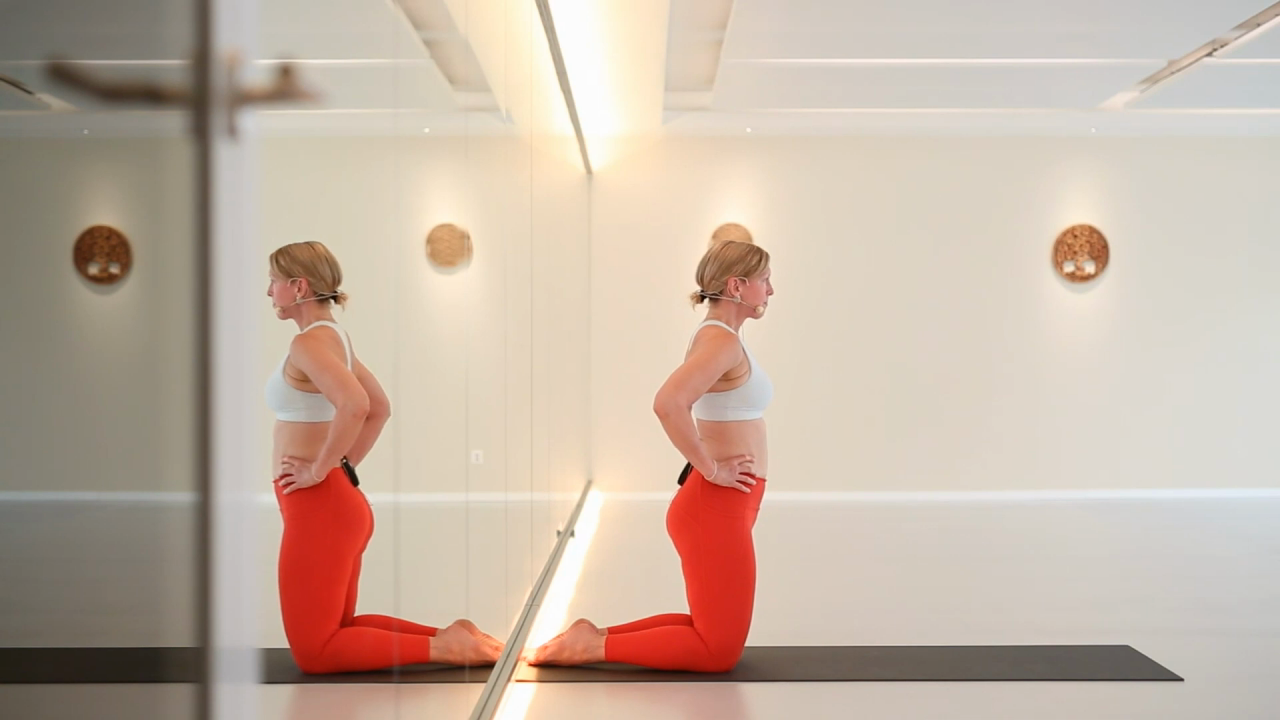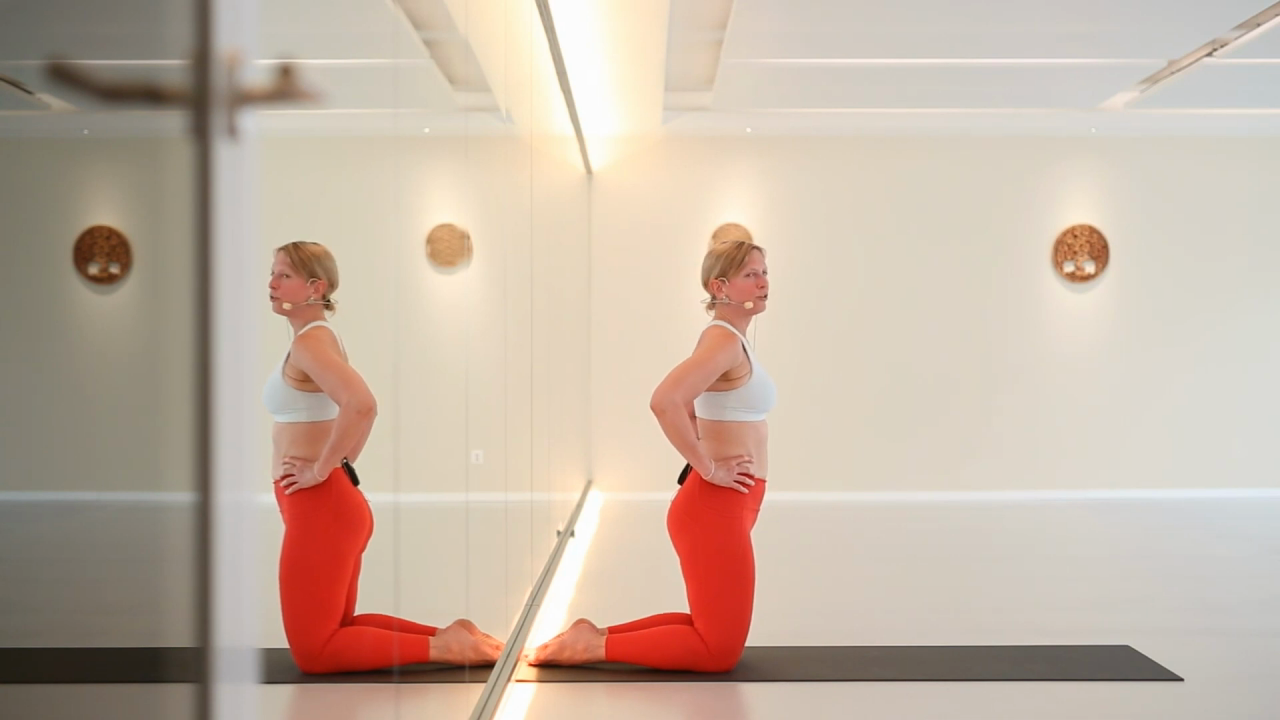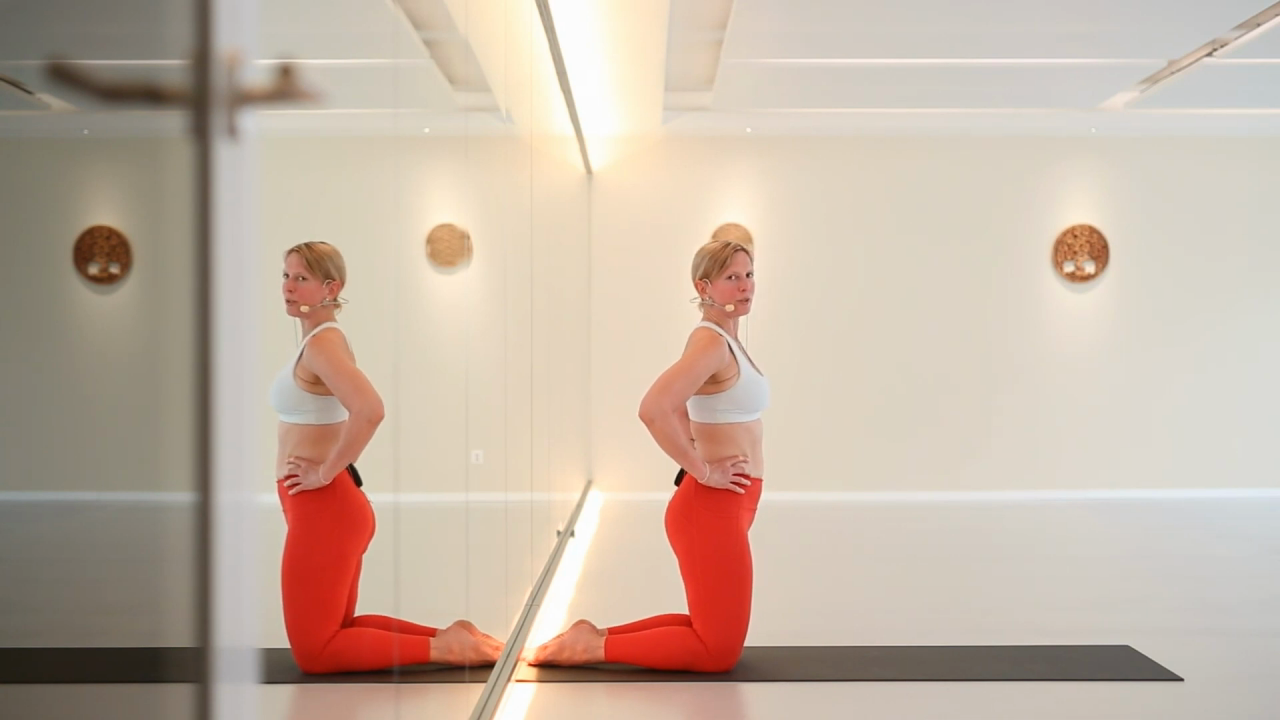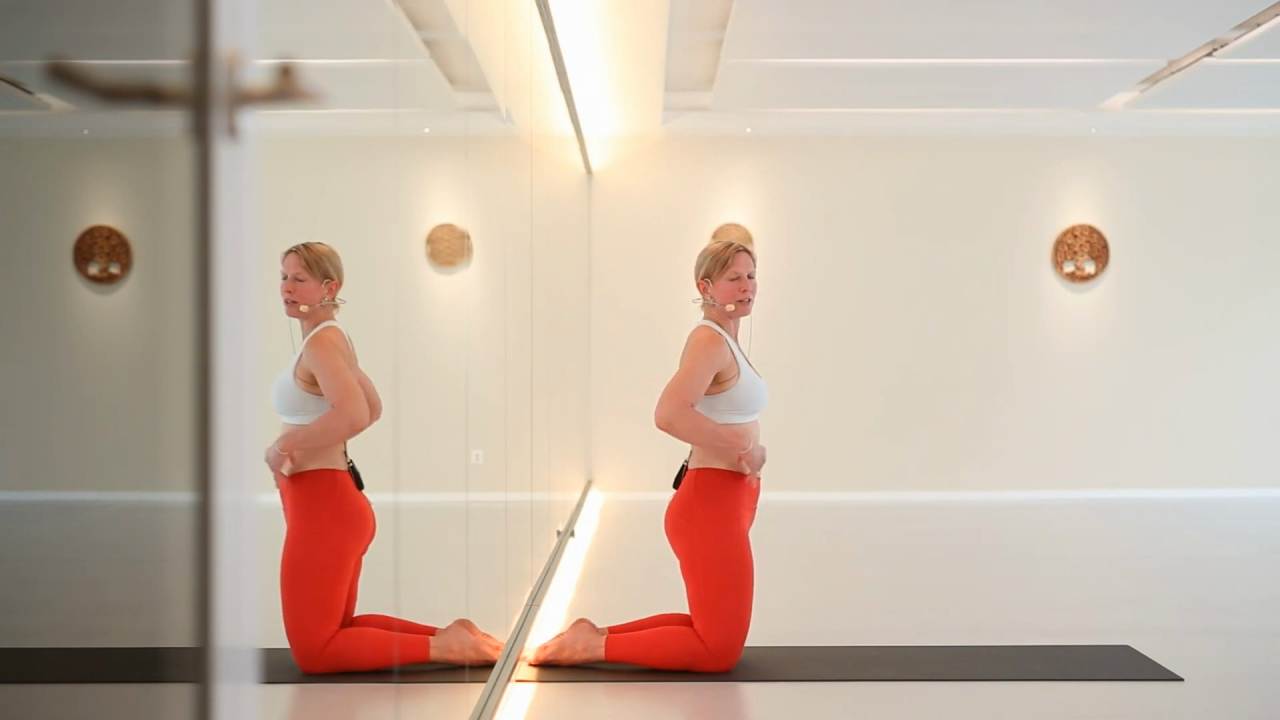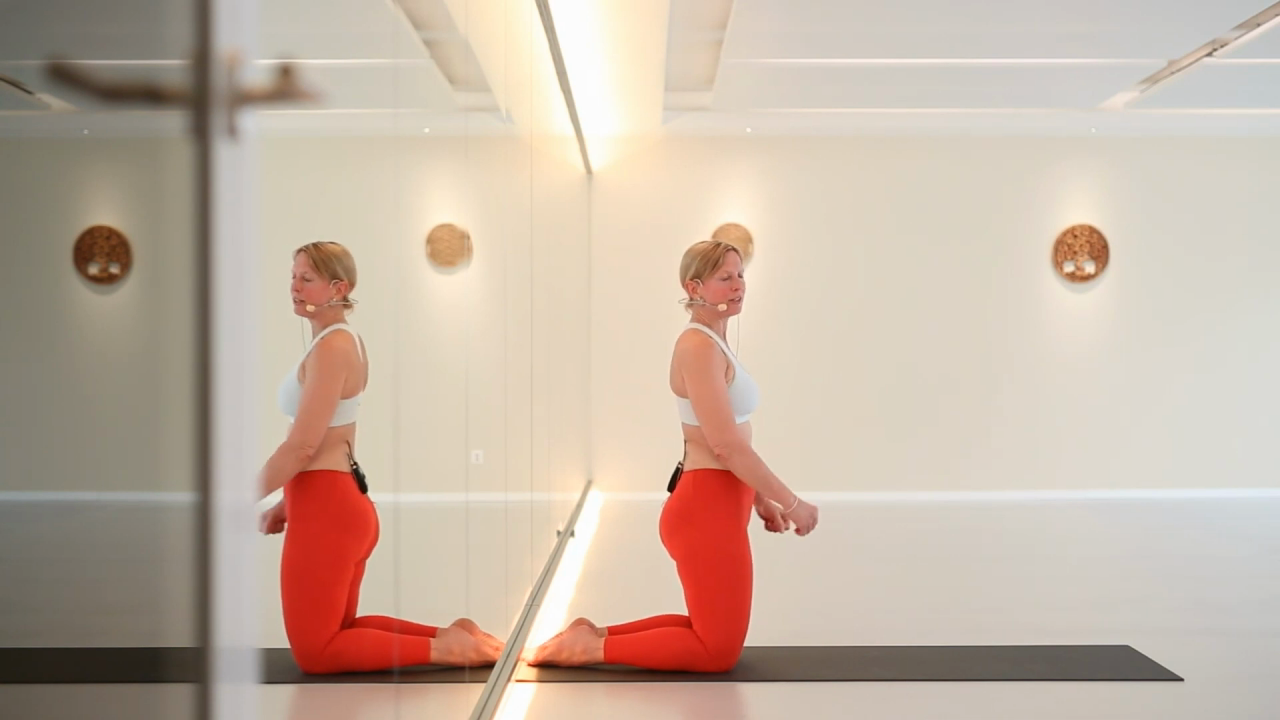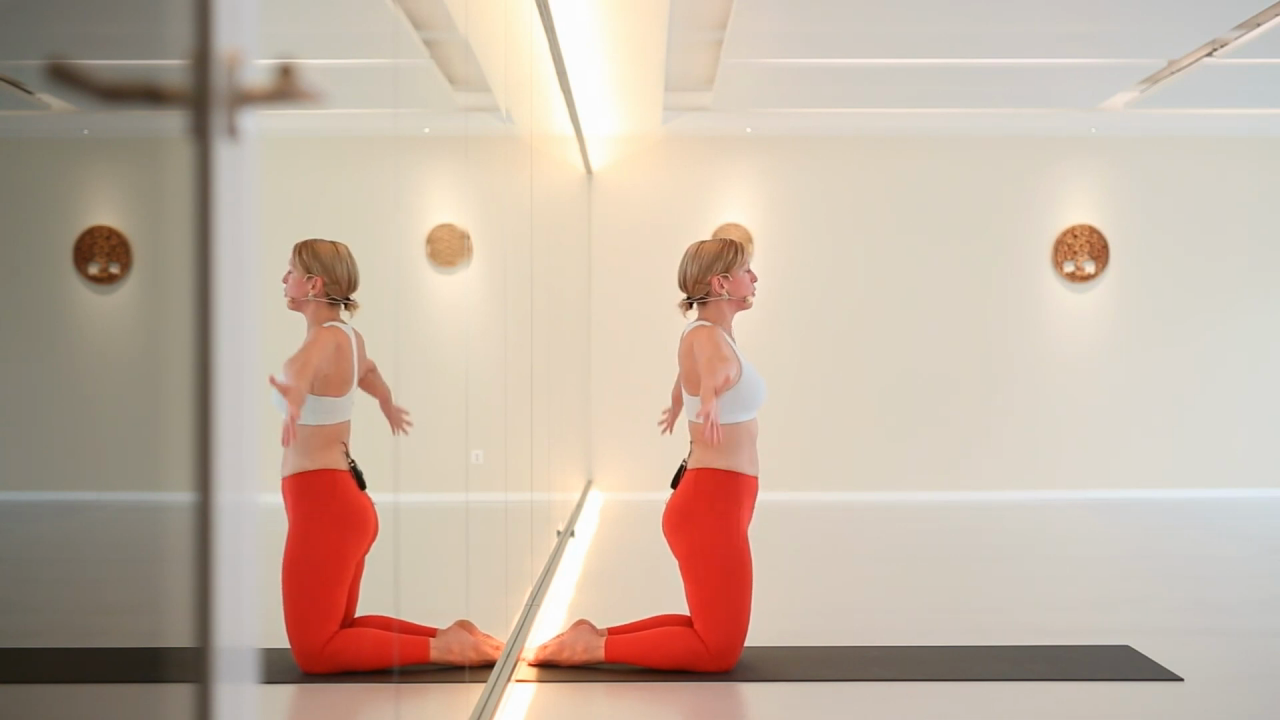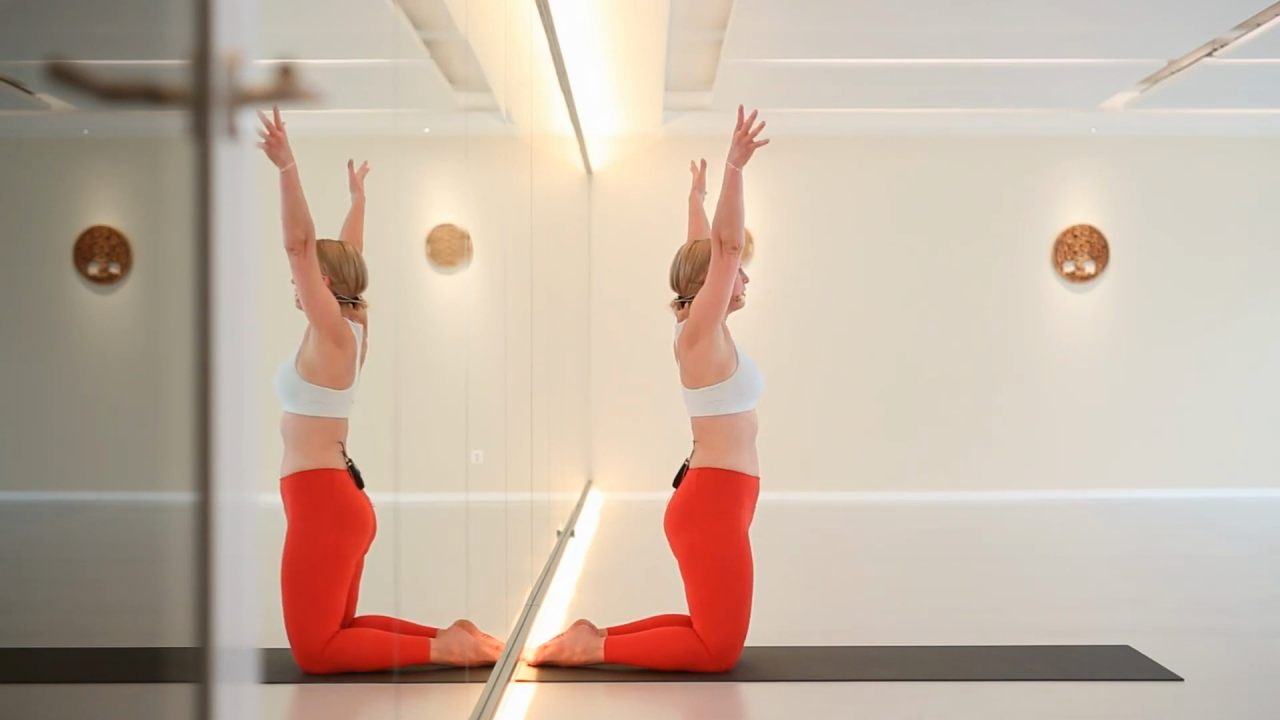
dt=0.7s
person 1, frame 1
left shoulder: (308, 342)
right shoulder: (333, 337)
left elbow: (355, 405)
right elbow: (380, 408)
left wrist: (319, 470)
left hip: (318, 507)
right hip: (335, 502)
left knee: (315, 650)
right knee: (335, 628)
left ankle: (442, 648)
right ankle: (446, 635)
person 1, frame 2
left shoulder: (308, 342)
right shoulder: (321, 338)
left elbow: (360, 403)
right elbow: (362, 409)
left wrist: (321, 469)
left hip: (319, 508)
right hip: (331, 504)
left knee: (314, 650)
right knee: (335, 628)
left ankle: (443, 648)
right ankle: (448, 636)
person 1, frame 3
left shoulder: (321, 343)
right shoulder: (327, 340)
left elbow: (370, 410)
right elbow: (357, 410)
left wrist: (326, 472)
left hip: (321, 508)
right hip: (331, 506)
left knee: (315, 651)
right knee: (333, 628)
left ankle: (441, 648)
right ankle: (445, 635)
person 1, frame 4
left shoulder: (321, 343)
right shoulder: (329, 339)
left elbow: (351, 416)
right elbow: (371, 410)
left wrist: (285, 443)
left hip: (321, 504)
right hip: (334, 500)
left knee: (314, 651)
right knee: (333, 628)
left ankle: (441, 646)
right ankle: (447, 635)
person 1, frame 5
left shoulder: (329, 349)
right shoulder: (345, 342)
left elbow: (303, 445)
right wrist: (287, 503)
left hip: (326, 509)
right hip: (343, 503)
left knee: (315, 651)
right knee: (336, 629)
left ankle: (443, 649)
right ankle: (447, 634)
person 1, frame 6
left shoulder: (324, 339)
right shoulder: (345, 336)
left elbow: (305, 365)
right elbow: (371, 376)
left wrist: (294, 394)
right wrist: (389, 406)
left hip: (322, 505)
right hip: (341, 501)
left knee: (315, 651)
right knee: (334, 630)
left ankle: (441, 648)
right ankle: (448, 637)
person 1, frame 7
left shoulder: (331, 334)
right shoulder: (353, 329)
left elbow: (299, 244)
right elbow: (348, 253)
left wrist: (286, 168)
right wrist: (357, 196)
left hip: (321, 506)
right hip: (338, 501)
left knee: (316, 650)
right knee: (335, 631)
left ankle: (443, 649)
right ankle: (449, 635)
person 2, frame 1
left shoulder: (714, 337)
right shoulder: (723, 340)
left elbow: (680, 406)
right elbow: (667, 404)
right wrist: (709, 468)
left hip: (718, 507)
right hip: (718, 508)
left knee: (713, 631)
right knee: (719, 649)
left ankle: (598, 634)
right ankle: (594, 647)
person 2, frame 2
left shoulder: (729, 340)
right shoulder: (725, 341)
left elbow: (688, 407)
right elbow: (664, 401)
right wrist: (707, 468)
left hip: (721, 508)
right hip: (716, 510)
left knee: (712, 631)
right knee: (719, 650)
left ankle: (596, 636)
right ankle: (594, 648)
person 2, frame 3
left shoulder: (723, 341)
right shoulder: (711, 343)
left elbow: (680, 409)
right elbow: (653, 410)
right wrist: (702, 470)
left hip: (720, 509)
right hip: (713, 509)
left knee: (712, 632)
right knee: (718, 651)
left ankle: (598, 634)
right ankle: (594, 647)
person 2, frame 4
left shoulder: (721, 341)
right shoulder: (709, 342)
right elbow: (669, 414)
left wrist: (740, 449)
right wrist: (743, 444)
left hip: (720, 504)
right hip: (714, 507)
left knee: (711, 633)
right knee: (719, 651)
left ankle: (595, 634)
right ankle: (595, 646)
person 2, frame 5
left shoulder: (709, 344)
right shoulder: (699, 347)
right elbow: (726, 445)
left wrist: (763, 500)
right wrist: (791, 503)
left hip: (710, 508)
right hip: (708, 512)
left knee: (713, 633)
right knee: (719, 651)
left ankle: (595, 634)
right ankle: (594, 649)
person 2, frame 6
left shoulder: (705, 335)
right shoulder: (705, 337)
right elbow: (714, 370)
left wrist: (676, 404)
right wrist: (712, 391)
left hip: (712, 504)
right hip: (712, 507)
left knee: (713, 635)
right knee: (718, 651)
left ankle: (594, 637)
right ankle: (593, 647)
person 2, frame 7
left shoulder: (701, 332)
right shoulder: (703, 334)
left elbow: (709, 249)
right elbow: (726, 244)
left wrist: (696, 194)
right wrist: (734, 169)
left hip: (713, 503)
right hip: (713, 507)
left knee: (713, 633)
right knee: (718, 649)
left ankle: (594, 634)
right ankle: (591, 648)
